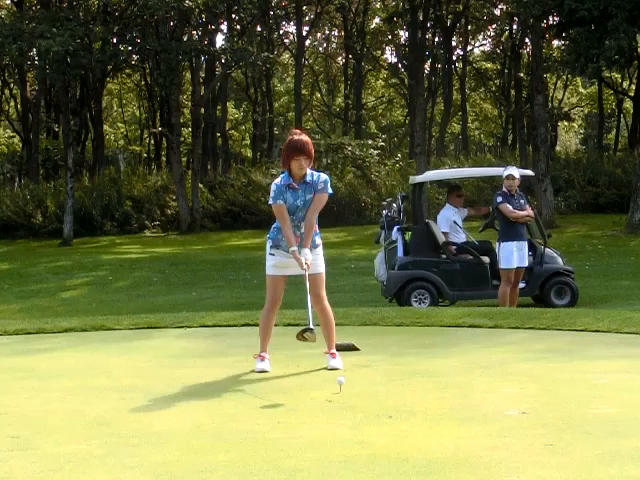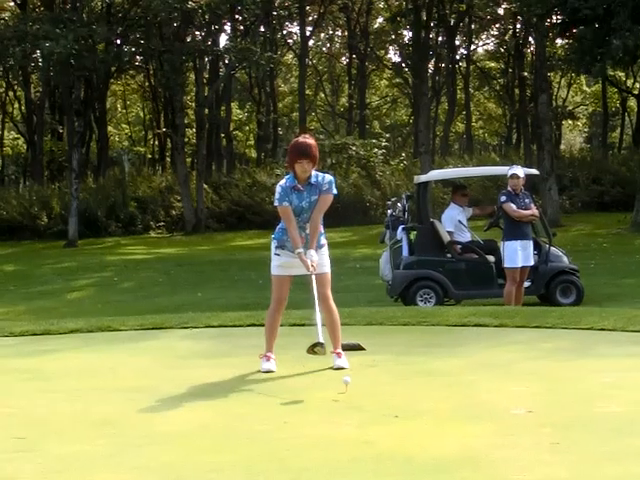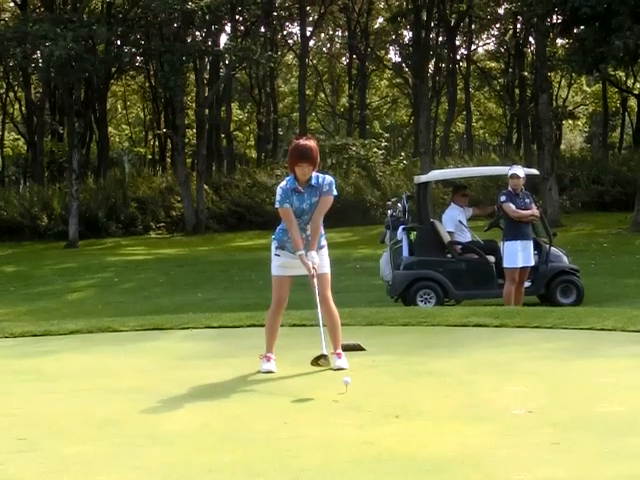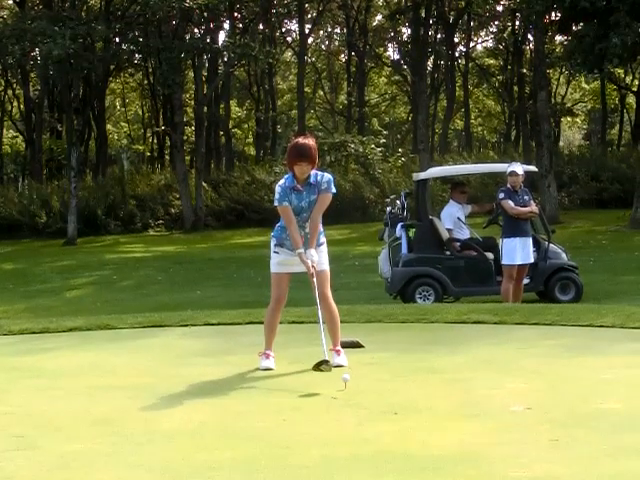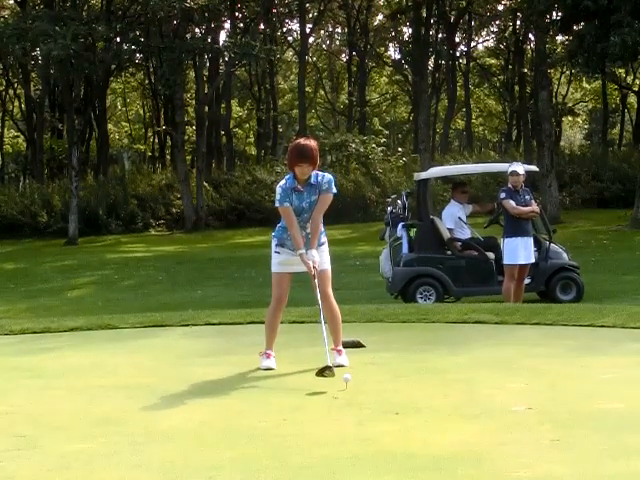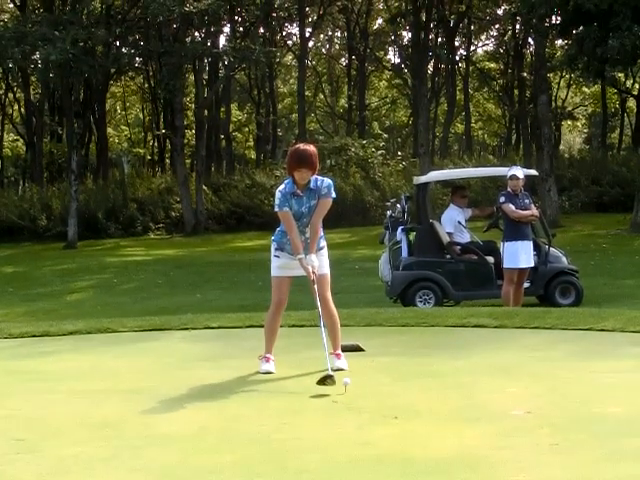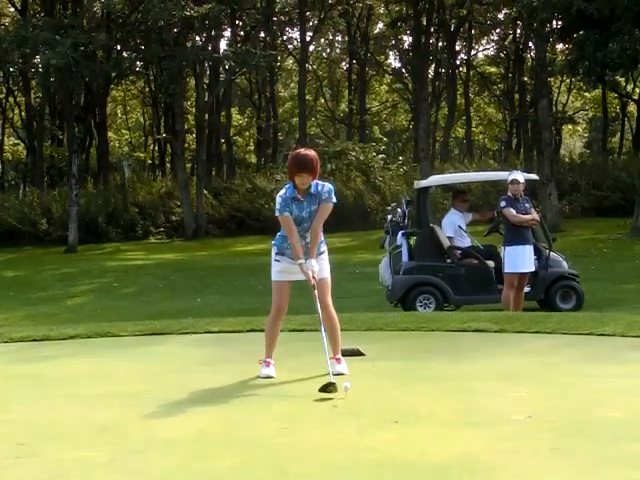
dt=0.5s
person 1, frame 1
left shoulder: (321, 180)
right shoulder: (278, 186)
left elbow: (311, 217)
right elbow: (285, 223)
left wrist: (306, 250)
right wrist: (295, 253)
left hip: (311, 246)
right hip: (280, 248)
left knee: (320, 300)
right knee: (273, 301)
left ankle: (332, 351)
right ankle: (262, 355)
person 1, frame 2
left shoulder: (325, 181)
right shoulder: (283, 188)
left elbow: (316, 218)
right elbow: (291, 224)
left wrist: (311, 251)
right wrist: (301, 255)
left hip: (316, 245)
right hip: (285, 247)
left knee: (325, 299)
right knee: (278, 301)
left ankle: (338, 351)
right ankle: (268, 354)
person 1, frame 3
left shoulder: (326, 183)
right shoulder: (284, 189)
left elbow: (317, 219)
right elbow: (292, 227)
left wrist: (312, 252)
right wrist: (302, 256)
left hip: (317, 247)
right hip: (286, 249)
left knee: (325, 299)
right knee: (278, 302)
left ankle: (338, 352)
right ankle: (268, 355)
person 1, frame 4
left shoulder: (324, 180)
right shoulder: (283, 187)
left elbow: (315, 217)
right elbow: (291, 224)
left wrist: (311, 250)
right wrist: (301, 255)
left hip: (316, 244)
right hip: (285, 246)
left knee: (325, 296)
right knee: (277, 299)
left ankle: (337, 349)
right ankle: (267, 352)
person 1, frame 5
left shoulder: (325, 181)
right shoulder: (283, 188)
left elbow: (316, 218)
right elbow: (292, 225)
left wrist: (313, 251)
right wrist: (303, 255)
left hip: (317, 244)
right hip: (286, 246)
left knee: (326, 296)
right knee: (279, 299)
left ankle: (338, 349)
right ankle: (268, 352)
person 1, frame 6
left shoulder: (325, 185)
right shoulder: (283, 192)
left elbow: (316, 222)
right elbow: (292, 230)
left wrist: (311, 255)
right wrist: (302, 260)
left hip: (316, 247)
right hip: (285, 250)
left knee: (325, 299)
right knee: (278, 302)
left ankle: (338, 353)
right ankle: (267, 356)
person 1, frame 7
left shoulder: (325, 190)
right shoulder: (283, 197)
left elbow: (316, 227)
right elbow: (292, 234)
left wrist: (312, 260)
right wrist: (302, 265)
left hip: (317, 252)
right hip: (286, 254)
left knee: (326, 304)
right knee: (279, 307)
left ankle: (337, 357)
right ankle: (268, 360)
person 2, frame 1
left shoulder: (521, 196)
right shoulder: (500, 196)
left elbow: (531, 216)
right elbow: (511, 213)
left wrist: (518, 216)
right wrist: (525, 213)
left hip: (522, 241)
right hip: (507, 242)
left knee: (516, 282)
right knee: (507, 281)
person 2, frame 2
left shoulder: (526, 195)
right shoulder: (504, 195)
left elbow: (536, 215)
right elbow: (514, 213)
left wrist: (521, 216)
right wrist: (530, 212)
left hip: (527, 240)
right hip: (511, 241)
left knee: (521, 281)
right knee: (512, 280)
person 2, frame 3
left shoulder: (527, 195)
right shoulder: (504, 195)
left elbow: (536, 215)
right elbow: (513, 213)
left wrist: (521, 216)
right wrist: (530, 212)
left hip: (527, 241)
right hip: (511, 241)
left knee: (521, 281)
right knee: (511, 281)
person 2, frame 4
left shoulder: (526, 192)
right shoulder: (503, 192)
left elbow: (535, 212)
right elbow: (512, 210)
left wrist: (520, 213)
right wrist: (529, 209)
left hip: (526, 237)
right hip: (510, 238)
left knee: (520, 279)
right knee: (509, 278)
person 2, frame 5
left shoulder: (527, 192)
right shoulder: (504, 192)
left elbow: (536, 212)
right elbow: (513, 209)
left wrist: (521, 212)
right wrist: (530, 209)
left hip: (527, 237)
right hip: (512, 238)
left knee: (521, 278)
right knee: (510, 277)
person 2, frame 6
left shoulder: (526, 196)
right shoulder: (504, 196)
left elbow: (536, 216)
right elbow: (514, 213)
left wrist: (521, 216)
right wrist: (530, 213)
left hip: (527, 241)
right hip: (511, 242)
left knee: (521, 282)
right knee: (510, 281)
person 2, frame 7
left shoulder: (526, 200)
right shoulder: (504, 201)
left elbow: (536, 220)
right elbow: (514, 218)
left wrist: (522, 220)
right wrist: (530, 217)
left hip: (527, 246)
right hip: (512, 246)
left knee: (521, 286)
right knee: (510, 286)
